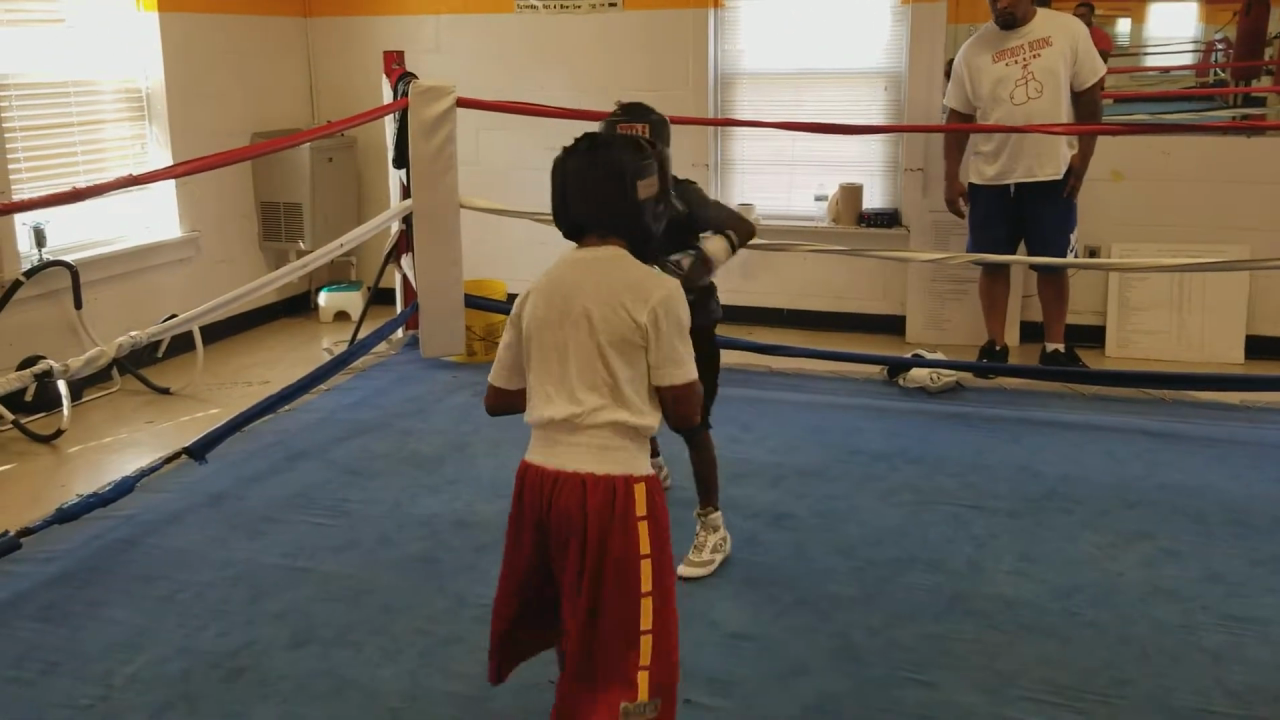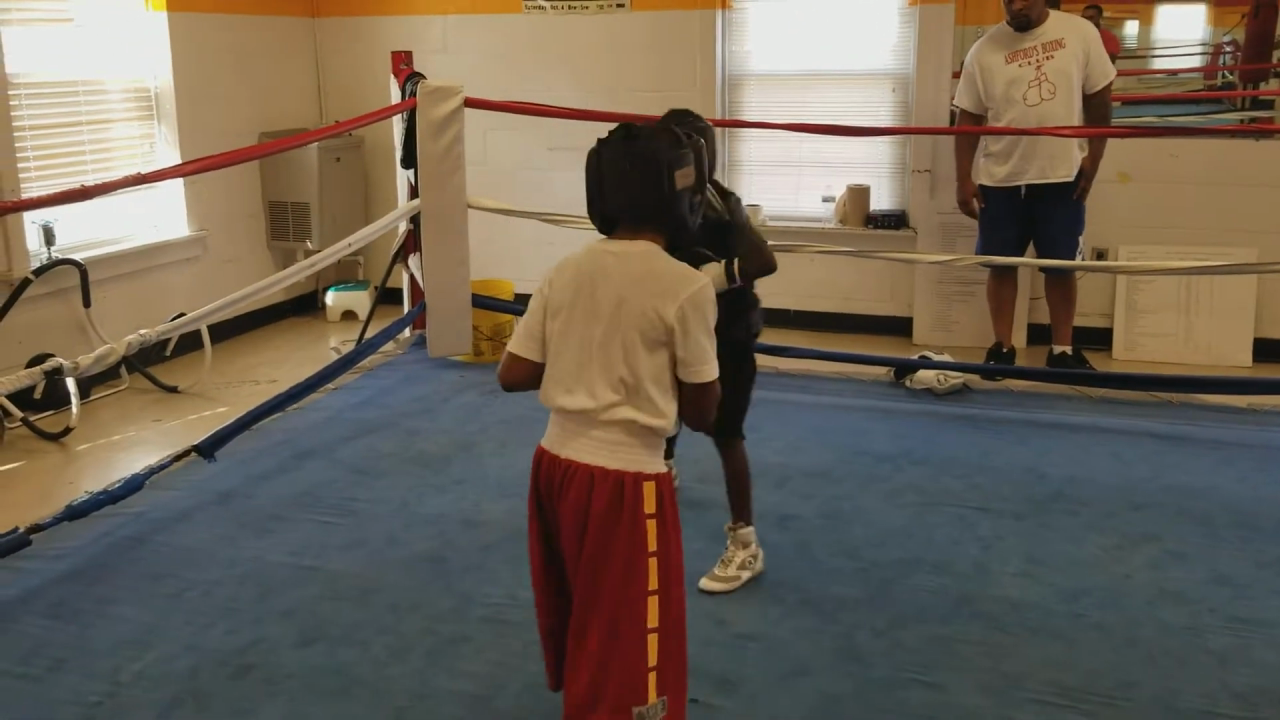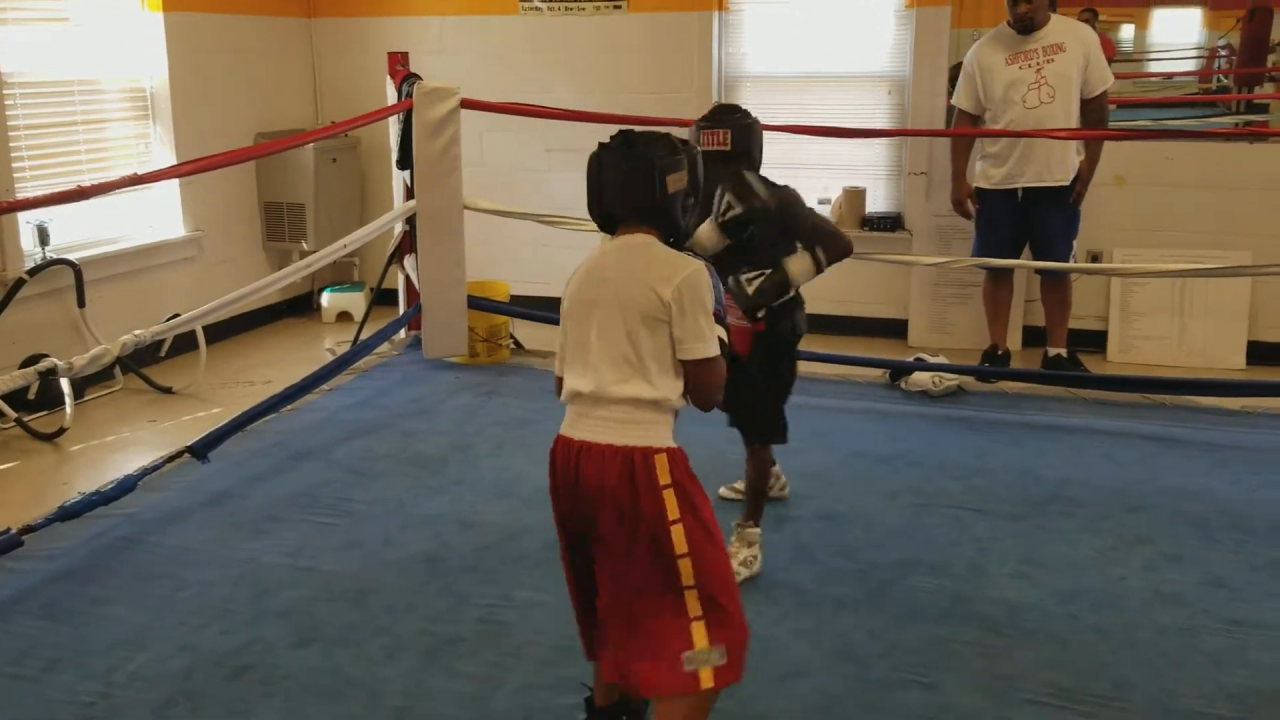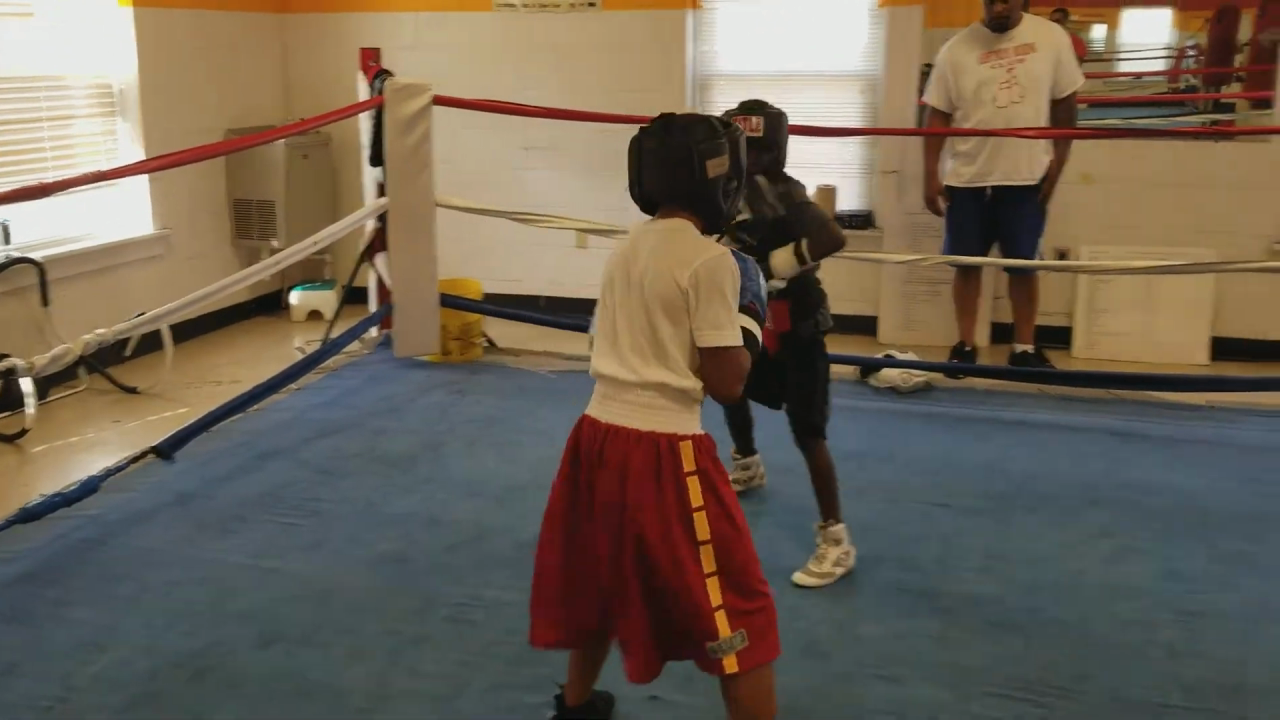
dt=0.3s
person 1, frame 1
left shoulder: (538, 289)
right shoulder: (657, 291)
left elbow: (498, 401)
right elbow: (685, 416)
left hip: (541, 478)
right hip: (613, 490)
left knee: (573, 612)
right knee: (628, 673)
person 1, frame 2
left shoulder: (564, 273)
right shoulder: (686, 289)
left elbow: (512, 375)
right elbow: (701, 414)
left hip: (554, 467)
right hip: (624, 484)
left knee: (586, 620)
right knee: (632, 665)
person 1, frame 3
left shoulder: (581, 275)
right shoulder: (682, 274)
right elbow: (707, 393)
right wrist: (713, 333)
left hip: (572, 453)
right hip: (639, 461)
left knee: (618, 596)
right knee: (700, 637)
person 1, frame 4
left shoulder: (626, 252)
right shoulder: (712, 261)
right elbow: (725, 384)
right wrist: (748, 322)
left hip: (597, 434)
right hip: (666, 449)
left knee: (605, 581)
right knee: (739, 619)
person 2, frame 1
left shoulder: (680, 194)
left elbow: (743, 228)
left wrist: (702, 261)
left hip: (690, 325)
left knee: (692, 423)
left ankle: (712, 526)
right ankle: (653, 469)
person 2, frame 2
left shoulder: (724, 206)
left elbow: (764, 262)
left wrist: (703, 277)
left hip: (728, 333)
left knee: (724, 433)
left ankle: (744, 543)
right ankle: (660, 470)
person 2, frame 3
left shoulder: (779, 201)
right shoulder: (708, 199)
left elbow: (839, 245)
right elbow: (686, 253)
left wrist: (782, 276)
right wrist: (721, 222)
left hip: (773, 330)
right hip: (733, 325)
left knee: (757, 427)
right knee: (741, 409)
left ankle: (748, 538)
right ankle: (768, 477)
person 2, frame 4
left shoulder: (786, 194)
left elbow: (831, 240)
left wrist: (771, 266)
right wrist: (736, 223)
left hip: (798, 327)
left knee: (807, 431)
left ankle: (835, 539)
right ankle: (748, 465)
person 3, frame 1
left shoulder: (1068, 30)
right shoulder: (973, 50)
left elbow: (1089, 95)
right elbow: (958, 117)
left wrist: (1083, 155)
right wrist: (951, 178)
left hip: (1052, 172)
right hip: (990, 176)
left knee: (1053, 262)
right knee: (993, 262)
left ankle: (1055, 347)
right ankle: (995, 345)
person 3, frame 2
left shoulder: (1080, 32)
right shoulder: (984, 50)
left elbow: (1099, 99)
right elbow: (969, 118)
left wrist: (1093, 157)
right wrist: (964, 179)
left hip: (1062, 174)
right hip: (1000, 177)
left knee: (1061, 264)
right knee: (1001, 263)
left ankle: (1062, 349)
right ankle: (1002, 347)
person 3, frame 3
left shoulder: (1080, 37)
right shoulder: (984, 51)
left elbow: (1096, 105)
right elbow: (966, 118)
left wrist: (1089, 163)
right wrist: (958, 180)
left hip: (1059, 177)
right hip: (997, 180)
left knee: (1056, 267)
right knee: (997, 266)
left ankle: (1057, 352)
right ankle: (997, 349)
person 3, frame 4
left shoulder: (1051, 38)
right shoulder: (957, 49)
left elbow: (1065, 105)
right elbow: (937, 115)
left wrist: (1058, 162)
right wrist: (931, 175)
left hip: (1027, 175)
right hip: (967, 177)
left knee: (1024, 264)
right knee: (967, 263)
left ankle: (1024, 348)
right ankle: (965, 345)
